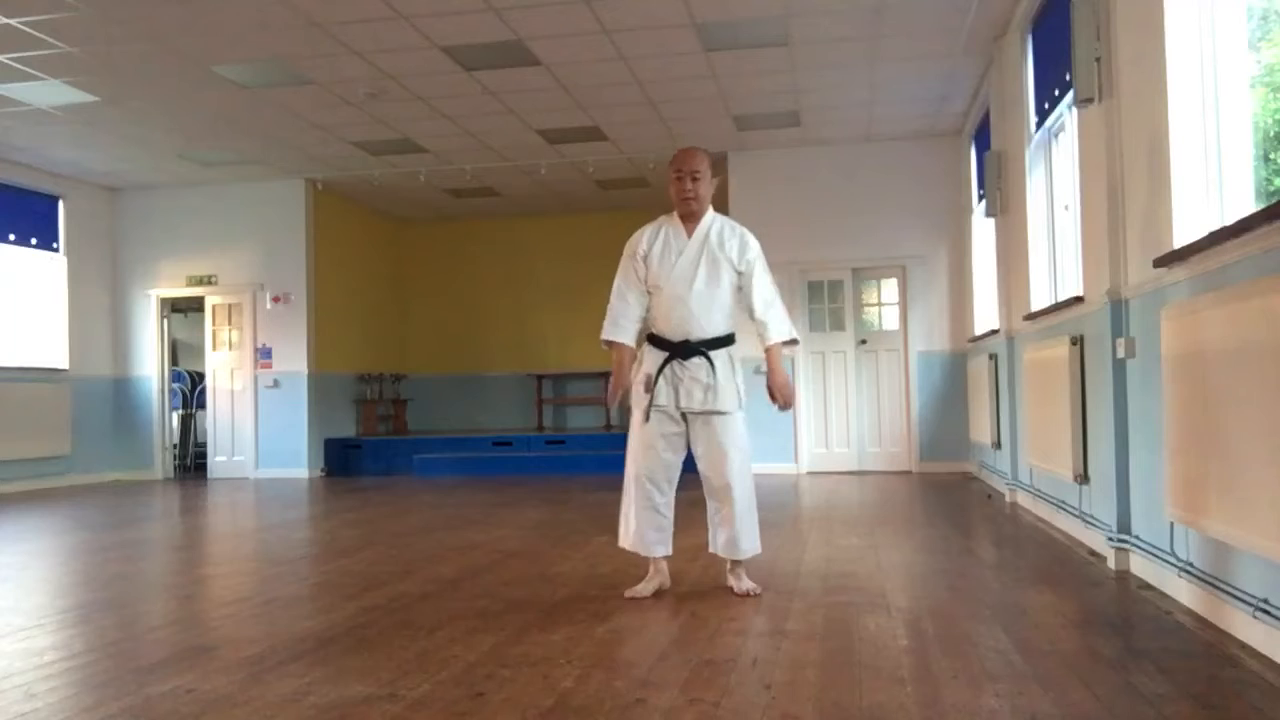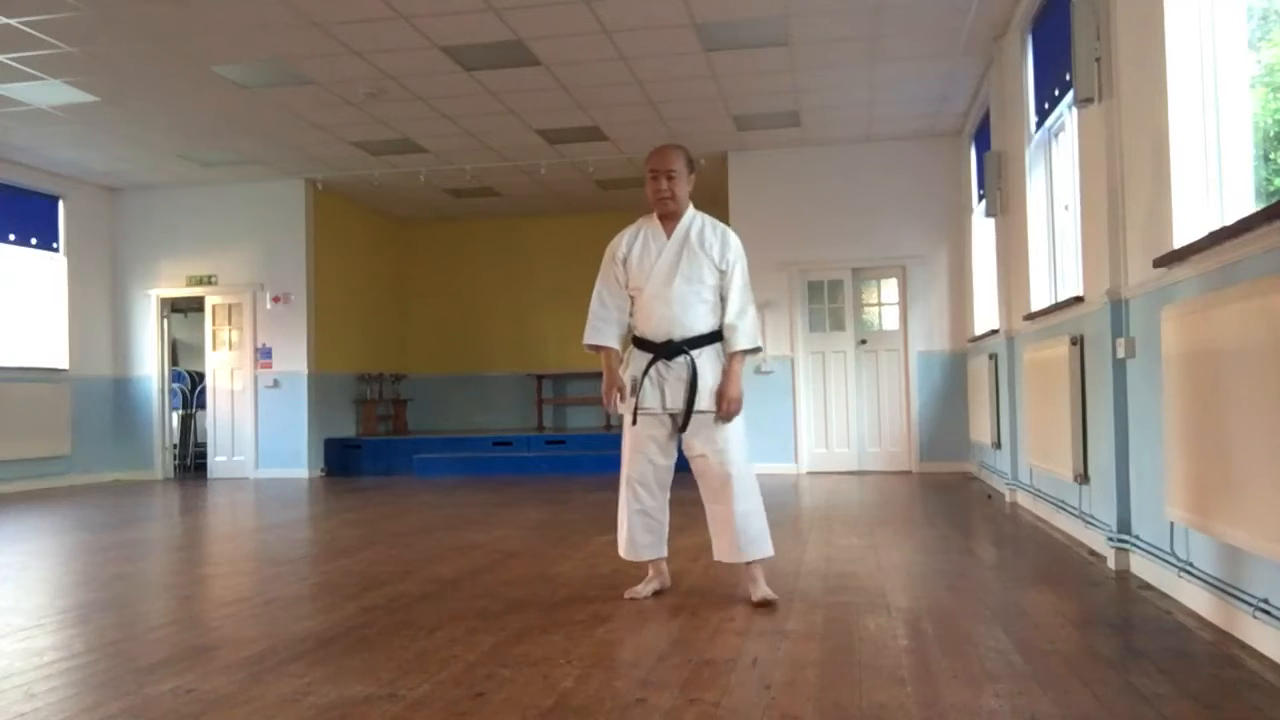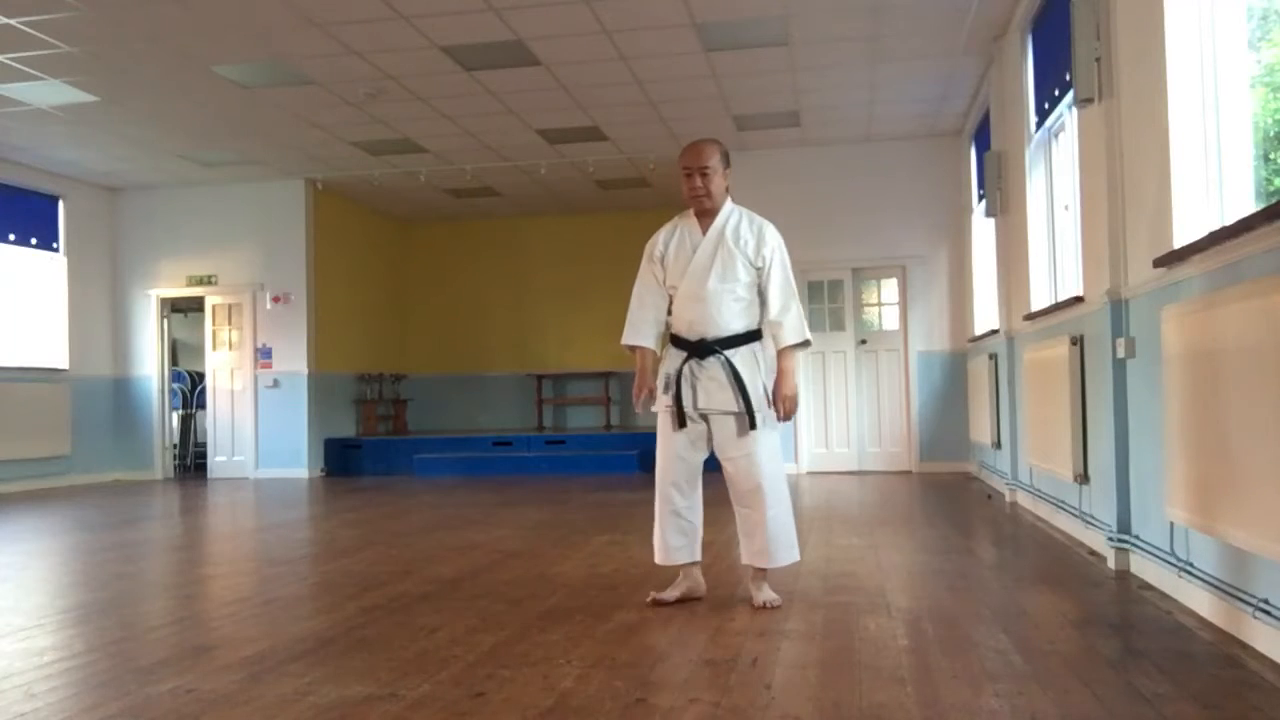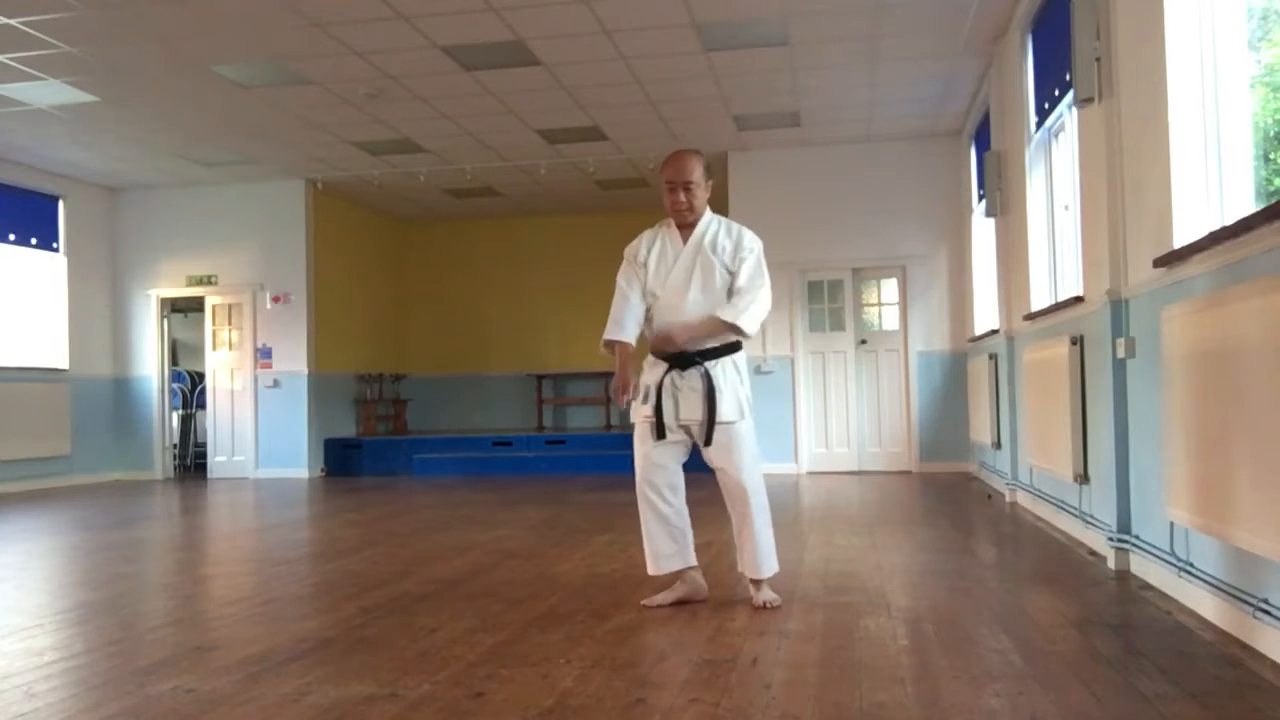
dt=0.5s
person 1, frame 1
left shoulder: (737, 240)
right shoulder: (646, 240)
left elbow: (764, 303)
right elbow: (626, 305)
left wrist: (775, 365)
right wrist: (620, 365)
left hip: (713, 367)
right hip: (657, 366)
left knee: (727, 471)
right knee: (649, 468)
left ankle: (735, 566)
right ankle: (657, 568)
person 1, frame 2
left shoulder: (719, 238)
right shoulder: (626, 243)
left elbow: (738, 311)
right elbow: (609, 309)
left wrist: (734, 376)
right wrist: (611, 369)
left hip: (705, 368)
right hip: (646, 370)
left knee: (728, 472)
right knee: (642, 474)
left ankle: (753, 573)
right ankle: (656, 569)
person 1, frame 3
left shoulder: (758, 232)
right shoulder: (665, 240)
left elbow: (781, 305)
right elbow: (648, 308)
left wrist: (786, 372)
right wrist: (644, 368)
left hip: (741, 366)
right hip: (682, 367)
left knee: (755, 474)
right knee: (674, 474)
left ankle: (759, 577)
right ankle: (688, 573)
person 1, frame 4
left shoulder: (738, 240)
right shoulder: (644, 246)
left elbow: (752, 303)
right elbow: (627, 306)
left wrist: (689, 332)
right wrist: (624, 363)
left hip: (718, 375)
right hip: (661, 377)
left knee: (741, 478)
right knee: (654, 478)
left ankle: (759, 577)
right ankle: (688, 577)
